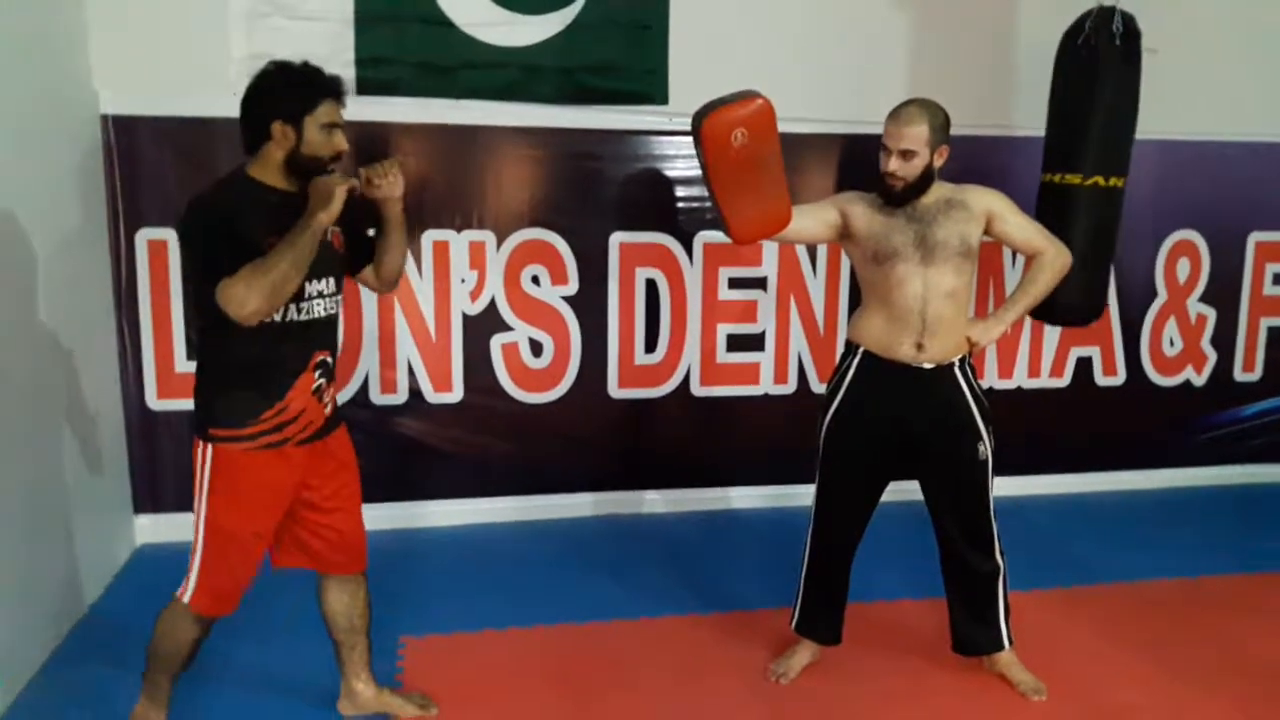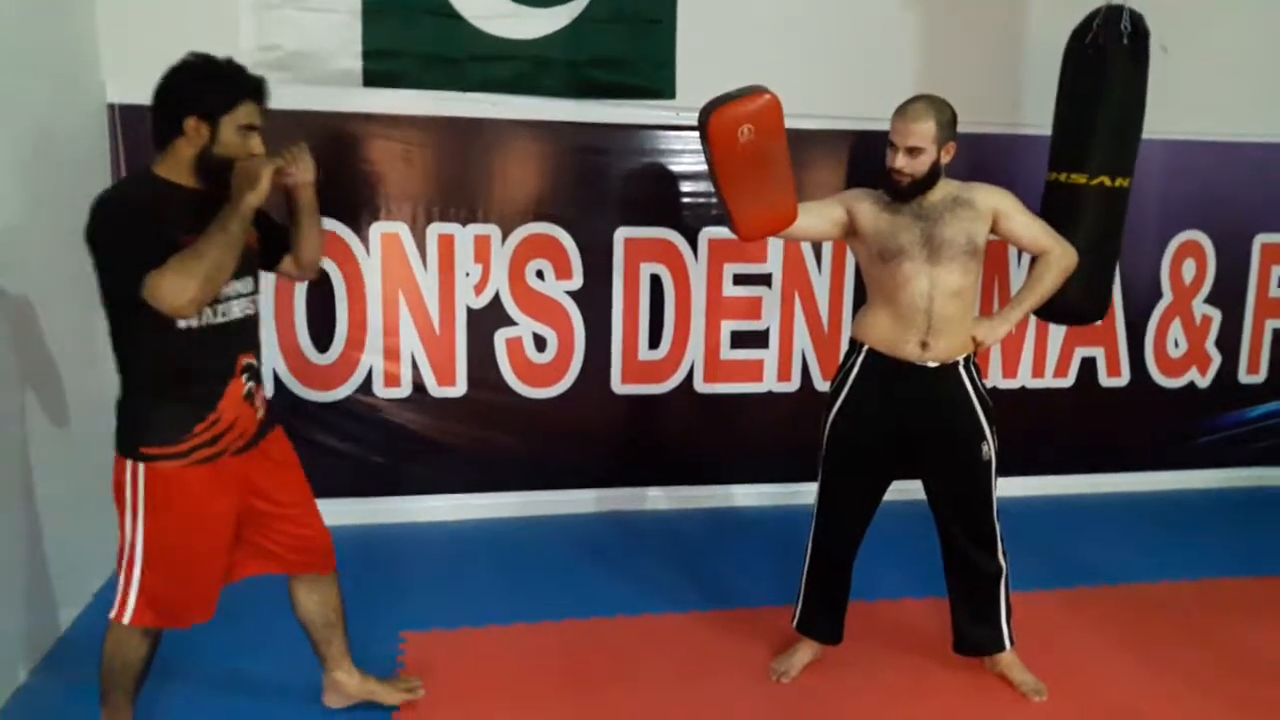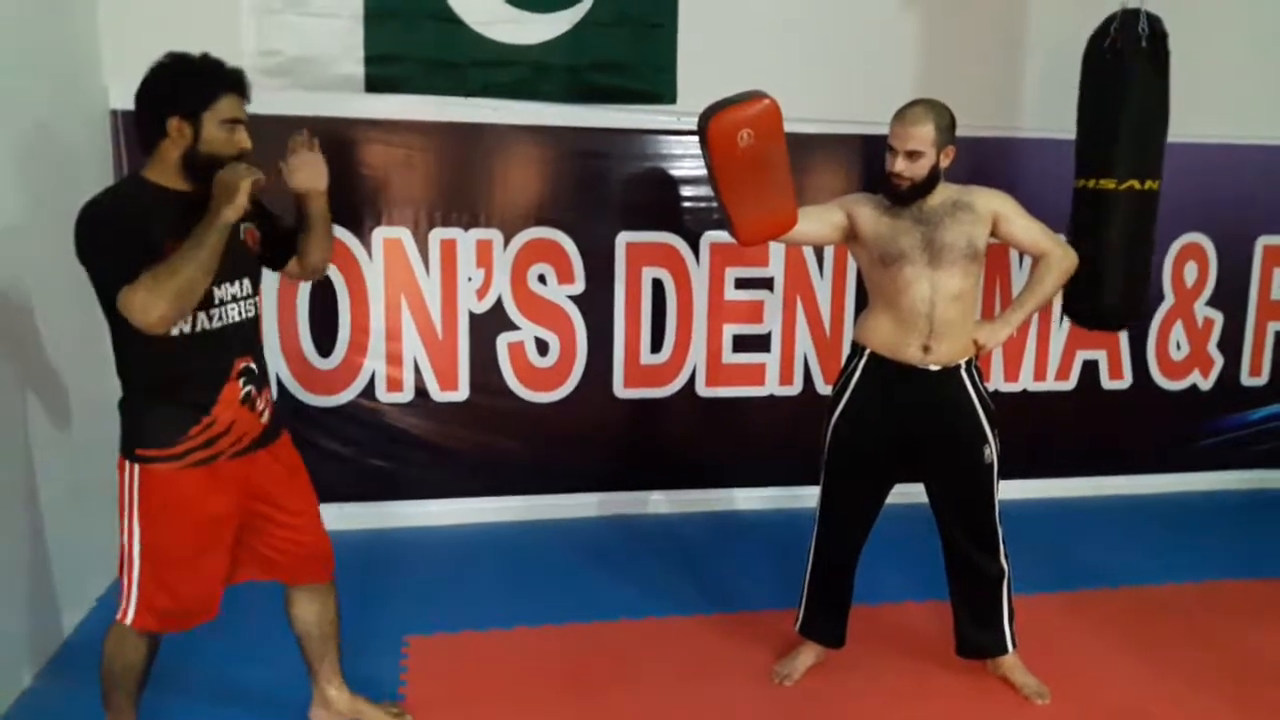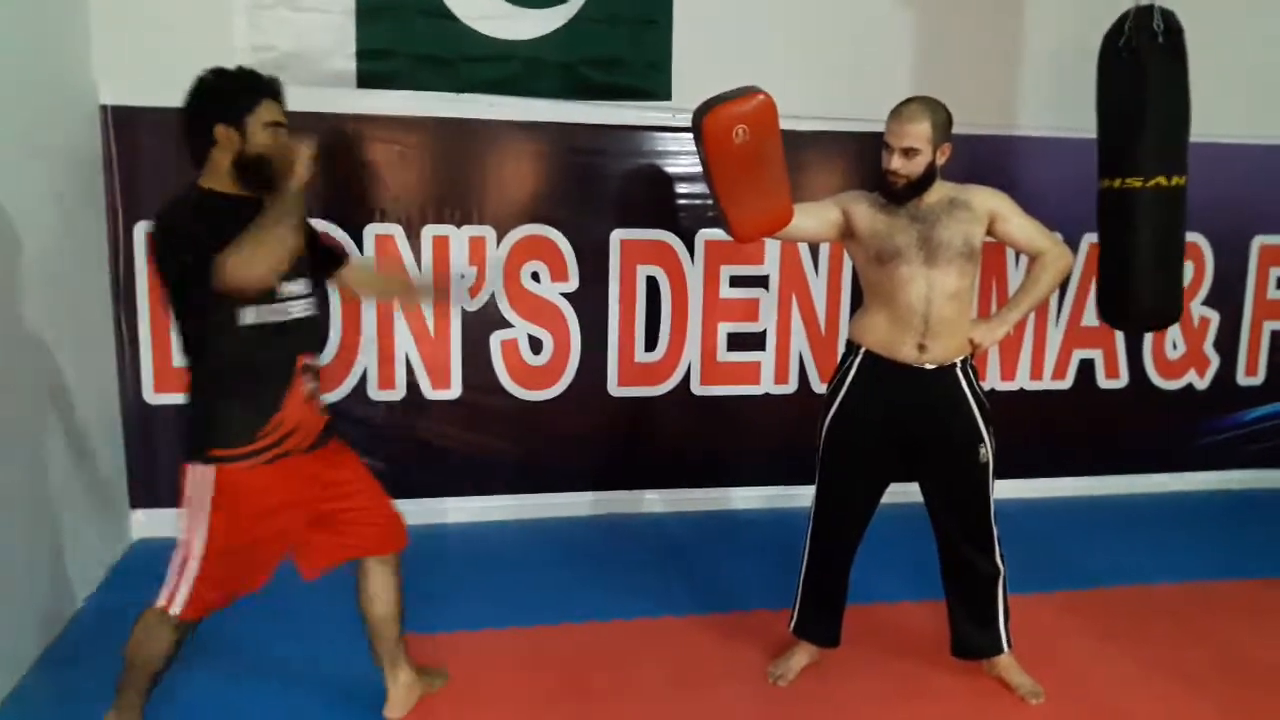
dt=0.4s
person 1, frame 1
left shoulder: (326, 203)
right shoulder: (217, 212)
left elbow: (384, 276)
right elbow: (247, 303)
left wrist: (391, 208)
right wrist: (314, 220)
left hip: (318, 426)
right hip: (241, 436)
left knee: (344, 558)
right knee: (209, 587)
person 1, frame 2
left shoulder: (227, 201)
right shoulder: (124, 211)
left elbow: (302, 264)
right elbow: (180, 292)
left wrist: (303, 194)
right wrist: (242, 205)
left hip: (253, 433)
right hip: (170, 451)
left knee: (310, 553)
right knee: (147, 602)
person 1, frame 3
left shoulder: (237, 199)
right shoulder: (112, 216)
left elbow: (309, 263)
right elbow: (152, 311)
left wrist: (314, 197)
right wrist: (218, 218)
left hip: (261, 439)
right hip: (171, 456)
left knee: (310, 563)
right knee: (148, 607)
person 1, frame 4
left shoulder: (277, 217)
right shoulder: (186, 221)
left elbow: (349, 274)
right elbow: (248, 273)
left wrist: (426, 287)
right wrist: (286, 186)
left hip: (309, 440)
right hip: (231, 458)
left knee: (382, 539)
right knee: (186, 601)
person 2, frame 1
left shoulder: (978, 204)
right shoulder: (854, 210)
left elbow: (1055, 255)
left wrist: (1001, 320)
left hip: (948, 387)
right hip: (869, 382)
left knee: (970, 525)
right knee: (836, 520)
left ankle: (993, 646)
right ankle: (813, 635)
person 2, frame 2
left shoulder: (984, 203)
right shoulder: (861, 208)
left elbow: (1061, 254)
right elbow: (781, 219)
left wrist: (1005, 320)
left hip: (952, 385)
right hip: (873, 380)
left knee: (973, 525)
right knee: (838, 518)
left ankle: (993, 645)
right ankle: (814, 633)
person 2, frame 3
left shoulder: (984, 206)
right shoulder: (861, 212)
left elbow: (1060, 256)
right elbow: (782, 224)
left wrist: (1007, 323)
left hip: (954, 389)
right hip: (874, 383)
left knee: (975, 528)
right knee: (841, 521)
left ankle: (996, 648)
right ankle: (817, 636)
person 2, frame 4
left shoulder: (980, 205)
right shoulder: (856, 209)
left elbow: (1056, 255)
right elbow: (777, 220)
left wrist: (1002, 323)
left hip: (949, 388)
right hip: (870, 382)
left knee: (970, 527)
right knee: (836, 520)
left ankle: (991, 648)
right ankle: (812, 636)
